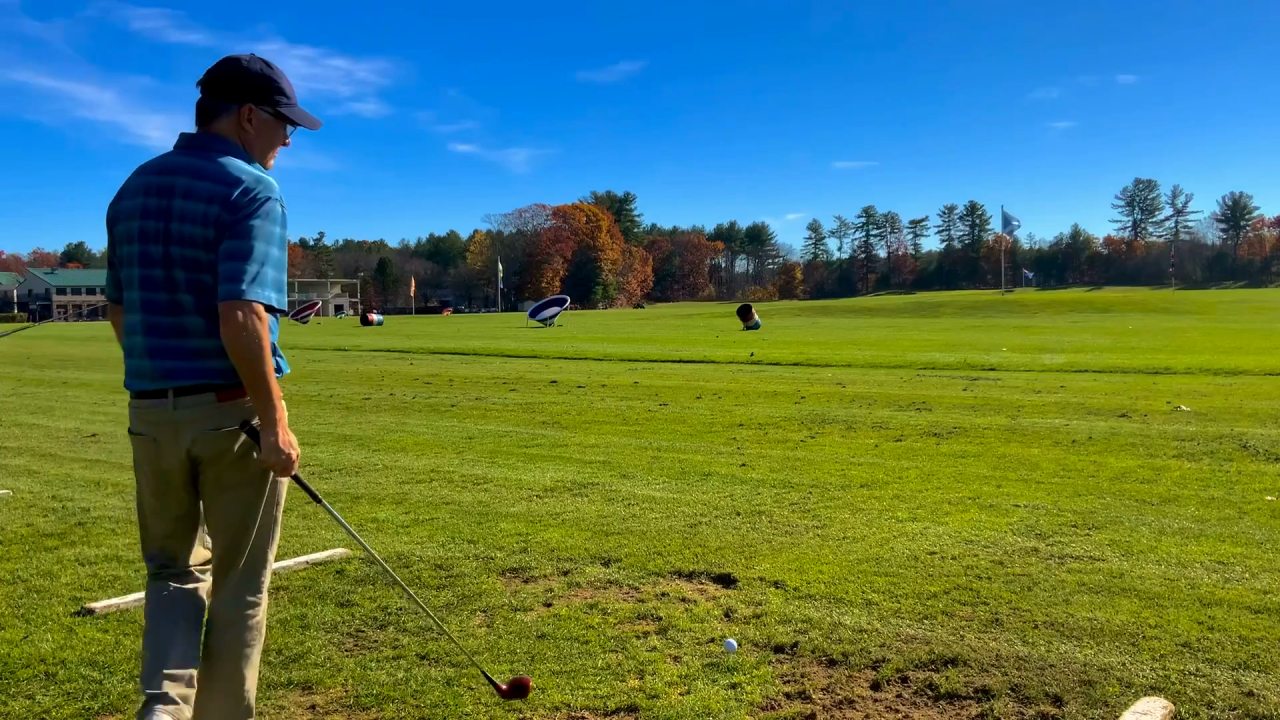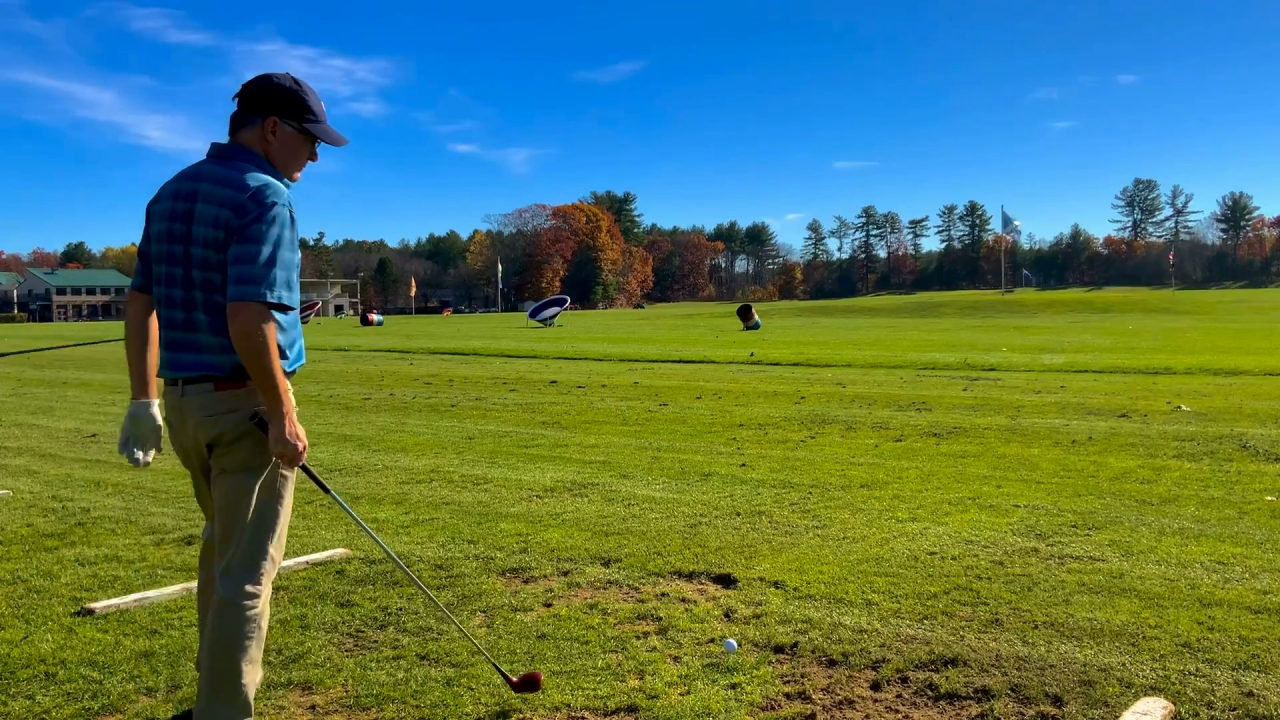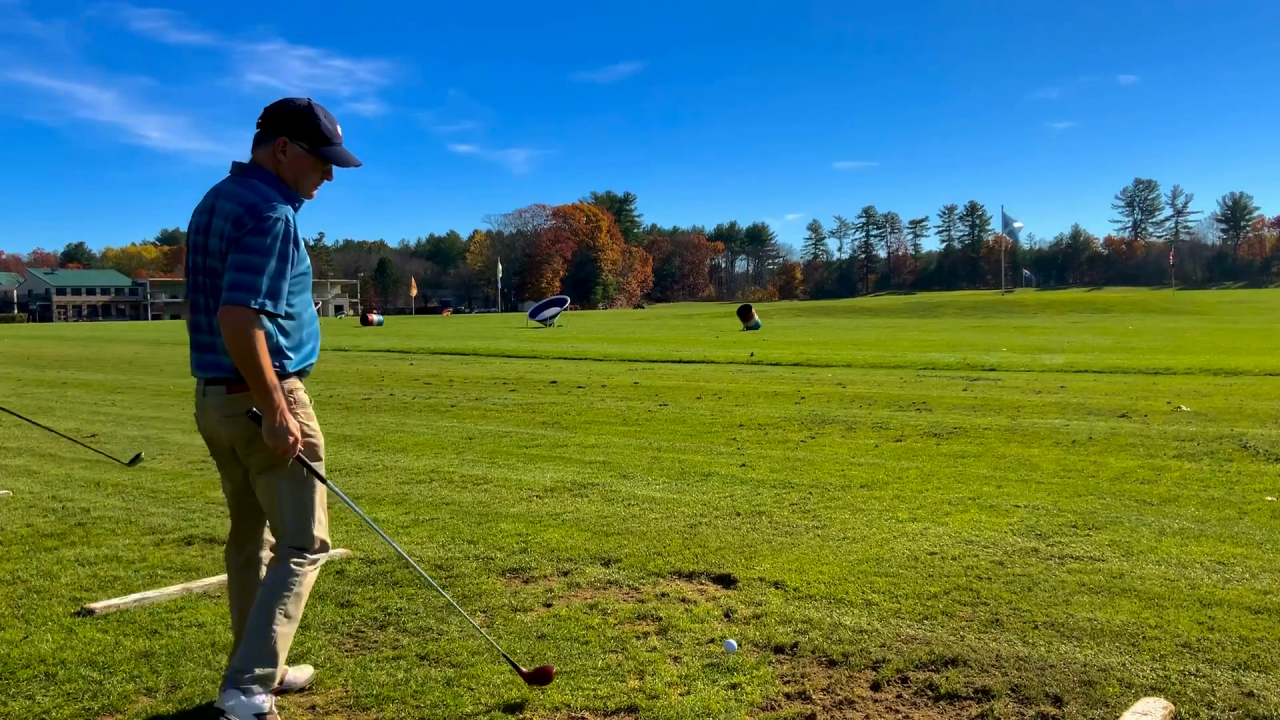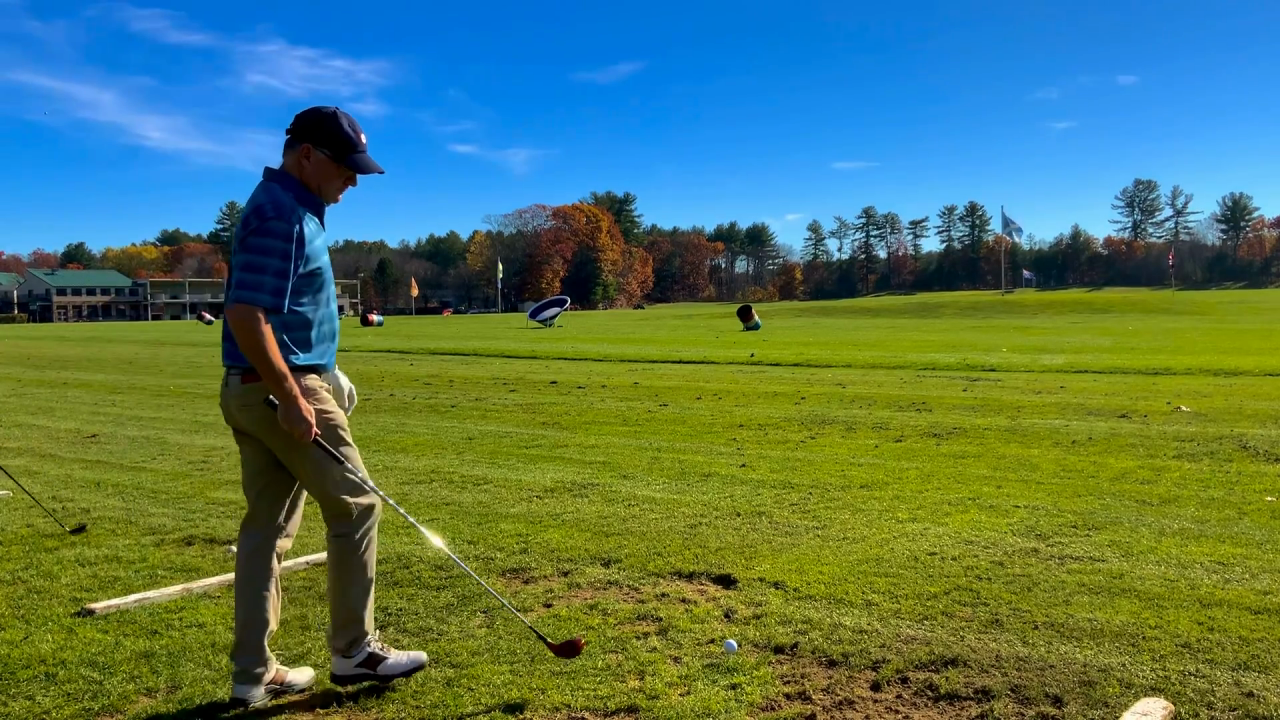
dt=0.3s
person 1, frame 1
left shoulder: (134, 188)
right shoulder: (251, 191)
left elbow: (123, 311)
right elbow: (241, 320)
right wrist: (275, 424)
left hip: (153, 416)
right hip: (233, 414)
left knee: (175, 577)
right knee: (239, 586)
person 1, frame 2
left shoulder: (173, 192)
right shoulder: (264, 197)
left elbow: (140, 304)
right elbow: (248, 319)
left wrist: (143, 400)
right wrist: (285, 417)
left hip: (184, 401)
right hip: (245, 402)
left knee: (222, 545)
right knee: (244, 571)
person 1, frame 3
left shoulder: (216, 201)
right shoulder: (269, 213)
right elbow: (238, 321)
right wrist: (276, 410)
left hip: (217, 398)
right hip: (262, 399)
left knee: (251, 536)
right knee: (303, 545)
person 1, frame 4
left shoulder: (284, 206)
right shoulder: (281, 215)
right elbow: (244, 315)
left wrist: (328, 369)
right wrist: (293, 398)
left hip: (250, 392)
right hip: (282, 393)
left knee: (265, 528)
right knee: (354, 510)
left ankle: (251, 673)
right ankle: (356, 650)
